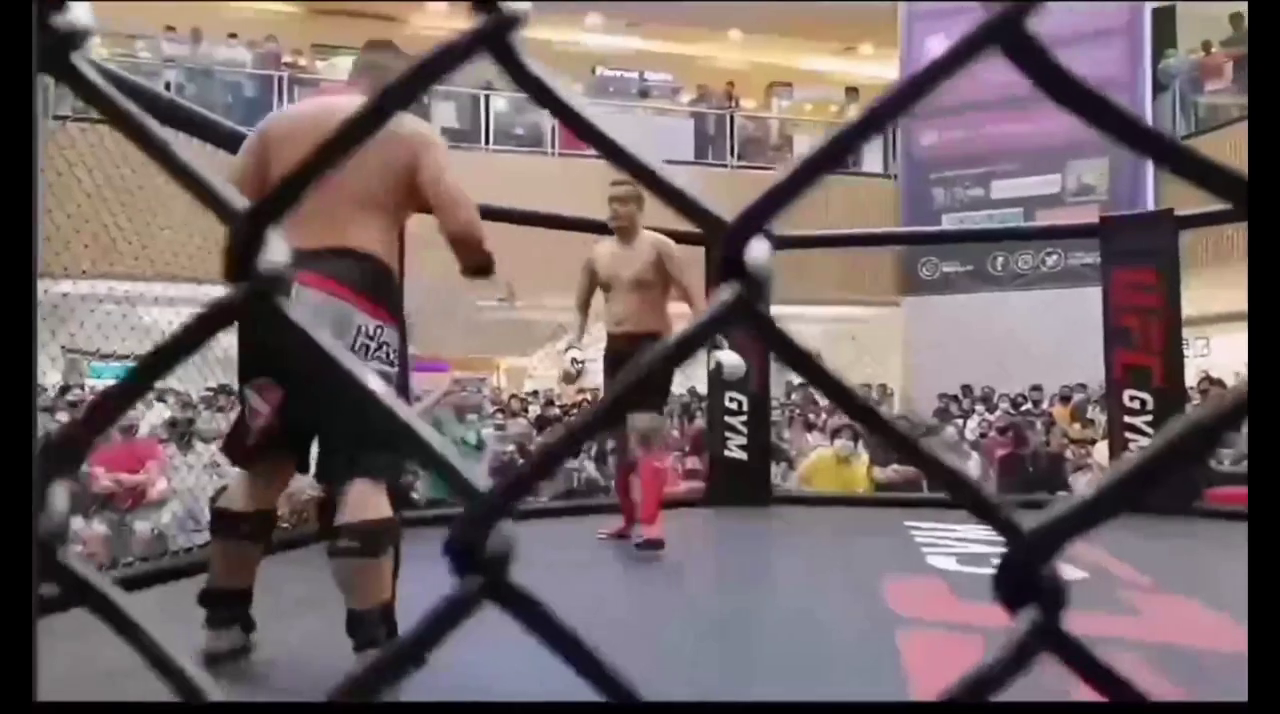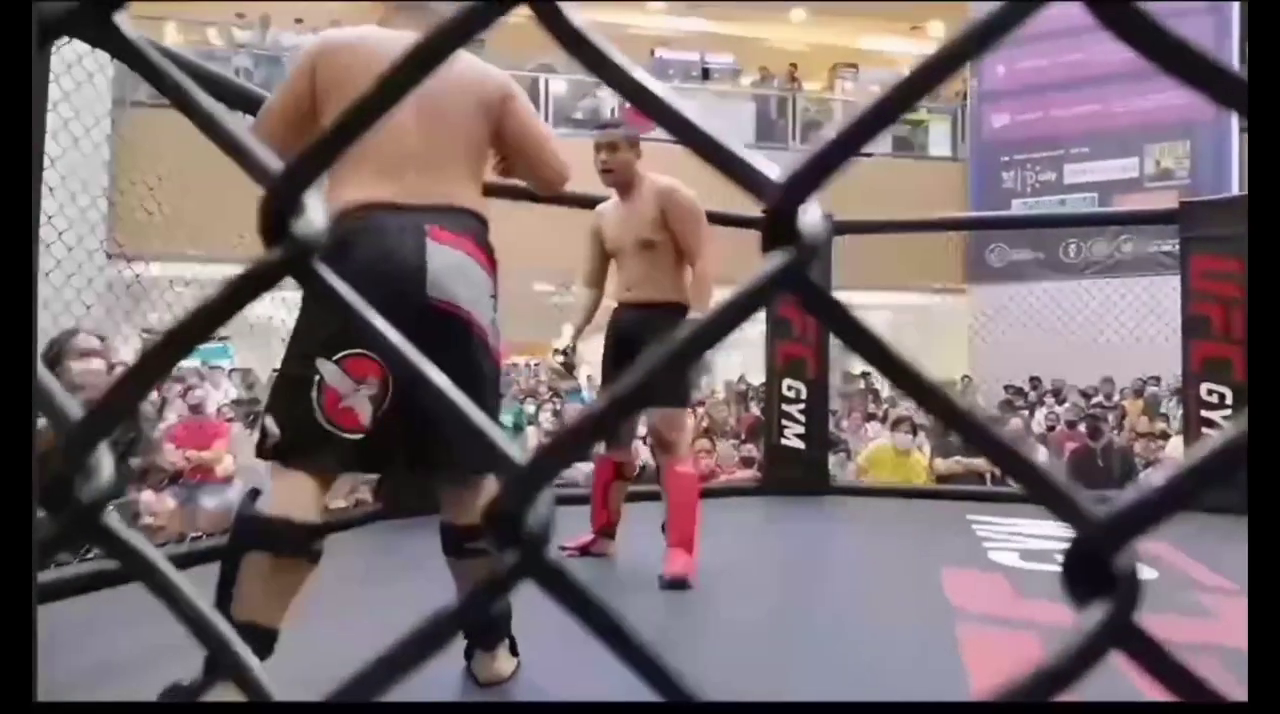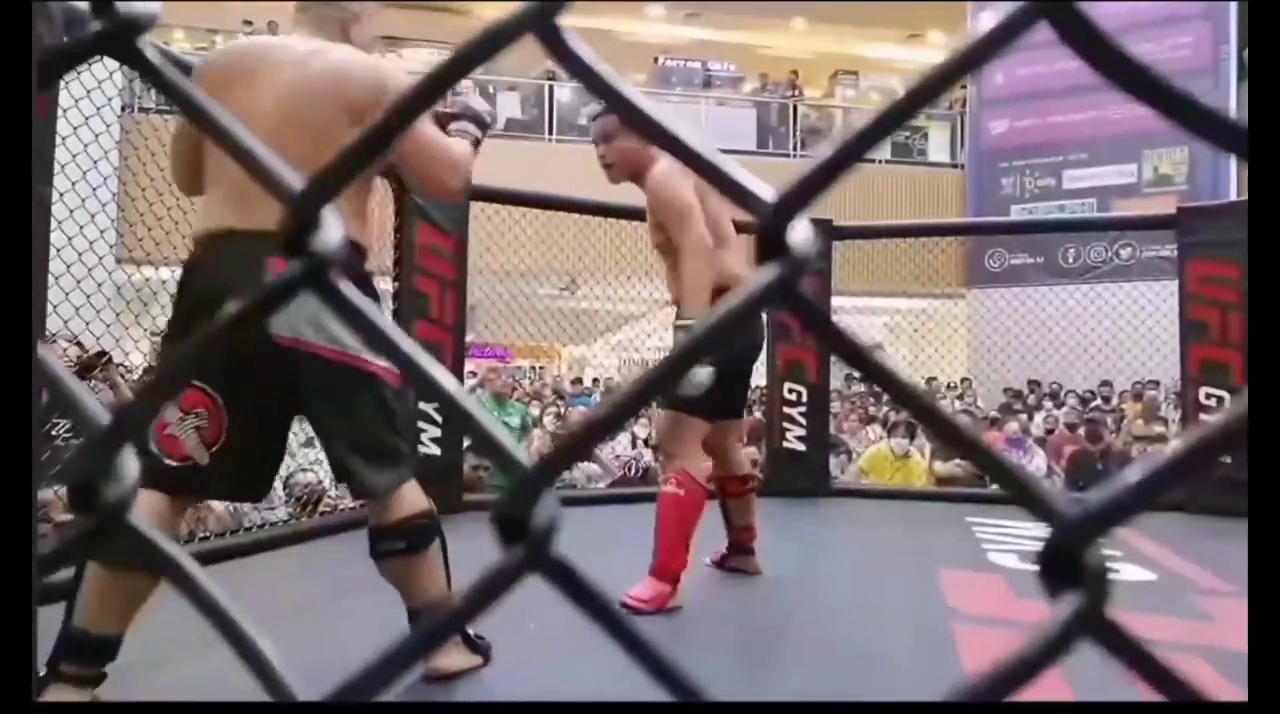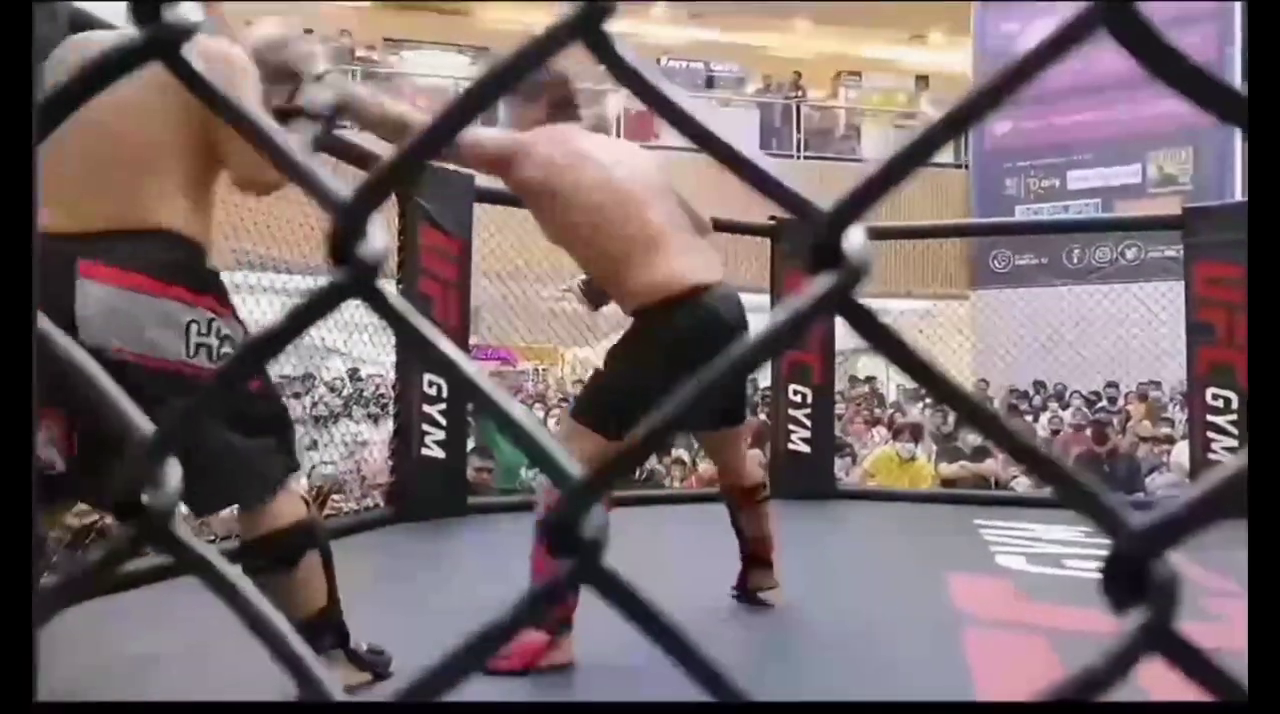
dt=1s
person 1, frame 1
left shoulder: (283, 120)
right shoulder: (412, 133)
right elbow: (462, 226)
right wrist: (476, 256)
right hip: (355, 299)
left knee: (261, 463)
right knee: (362, 471)
left ankle: (226, 617)
right ankle: (374, 641)
person 1, frame 2
right shoulder: (486, 77)
left elbow: (268, 150)
right elbow: (550, 174)
left hip: (361, 250)
right hip: (458, 260)
left knee: (305, 461)
right knee: (468, 466)
left ankle: (228, 675)
right ankle: (491, 643)
person 1, frame 3
left shoulder: (221, 64)
right shoulder: (376, 79)
left elbow: (189, 178)
right elbow: (445, 179)
right wrist: (468, 127)
left hip: (219, 278)
right hip: (321, 286)
left knee: (158, 481)
right knee: (386, 469)
left ankle: (71, 676)
right ankle: (443, 638)
person 1, frame 4
left shoulder: (72, 55)
right shoulder: (213, 56)
right elbow: (262, 166)
left hip: (55, 283)
right hip: (153, 288)
right knee: (260, 471)
right ankle: (330, 654)
person 2, frame 1
left shoulder: (660, 247)
right shoulder: (598, 255)
left elbow: (694, 297)
right elbow: (582, 305)
right wrist: (575, 343)
left hip: (653, 349)
right hip: (615, 349)
left knee: (647, 433)
right knee: (621, 439)
left ankle: (648, 525)
right ankle: (629, 518)
person 2, frame 2
left shoulder: (668, 194)
right shoulder: (603, 216)
left elbow: (701, 261)
right elbow: (593, 284)
left wrist: (698, 320)
right wrist: (573, 331)
left hip: (668, 321)
right hip: (624, 321)
left knee: (666, 434)
right knee: (613, 430)
left ankle: (679, 552)
right ankle: (603, 533)
person 2, frame 3
left shoulder: (664, 176)
right shoulder: (667, 180)
left elbow: (700, 248)
left wrist: (691, 331)
left knee: (678, 440)
right knee: (722, 441)
left ankle: (664, 580)
right ankle: (742, 549)
person 2, frame 4
left shoulder: (528, 151)
right shoulder: (633, 154)
left elbow: (416, 128)
right elbow: (697, 223)
left wrist: (327, 85)
left hip: (676, 324)
right hip: (722, 310)
left knee: (576, 463)
right knee: (729, 451)
left ankle: (551, 631)
right ankle: (758, 566)
